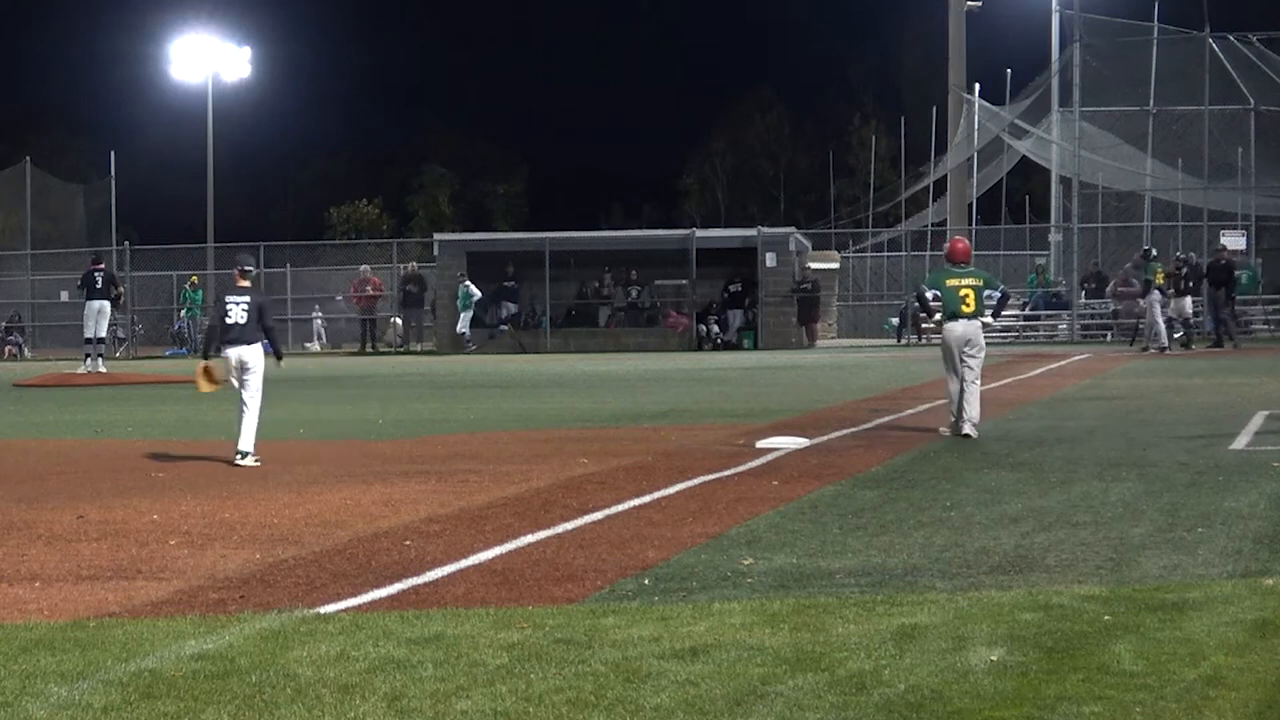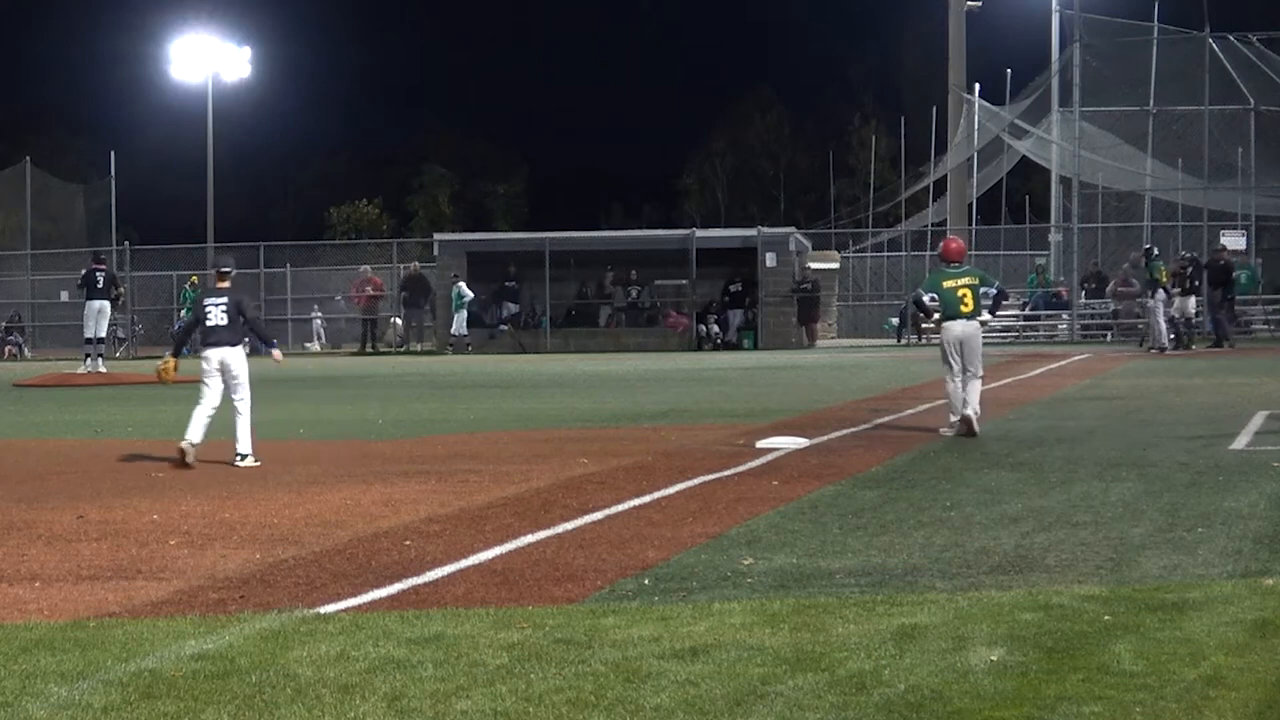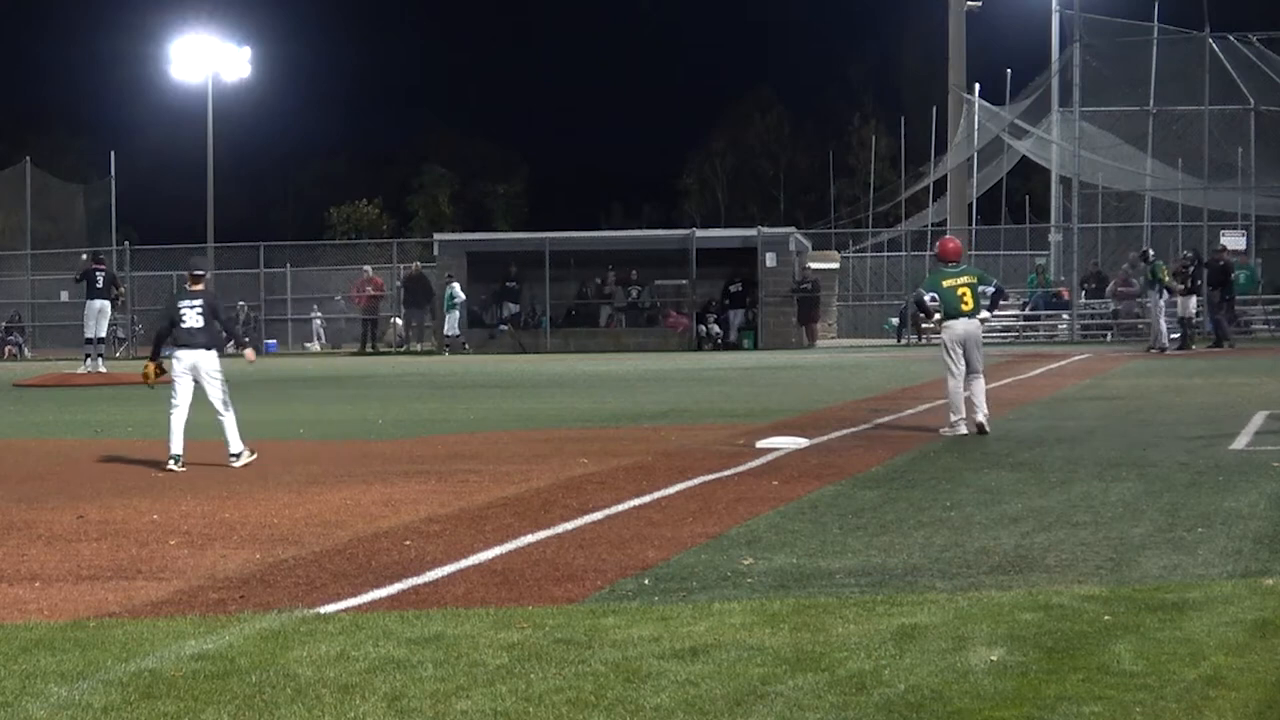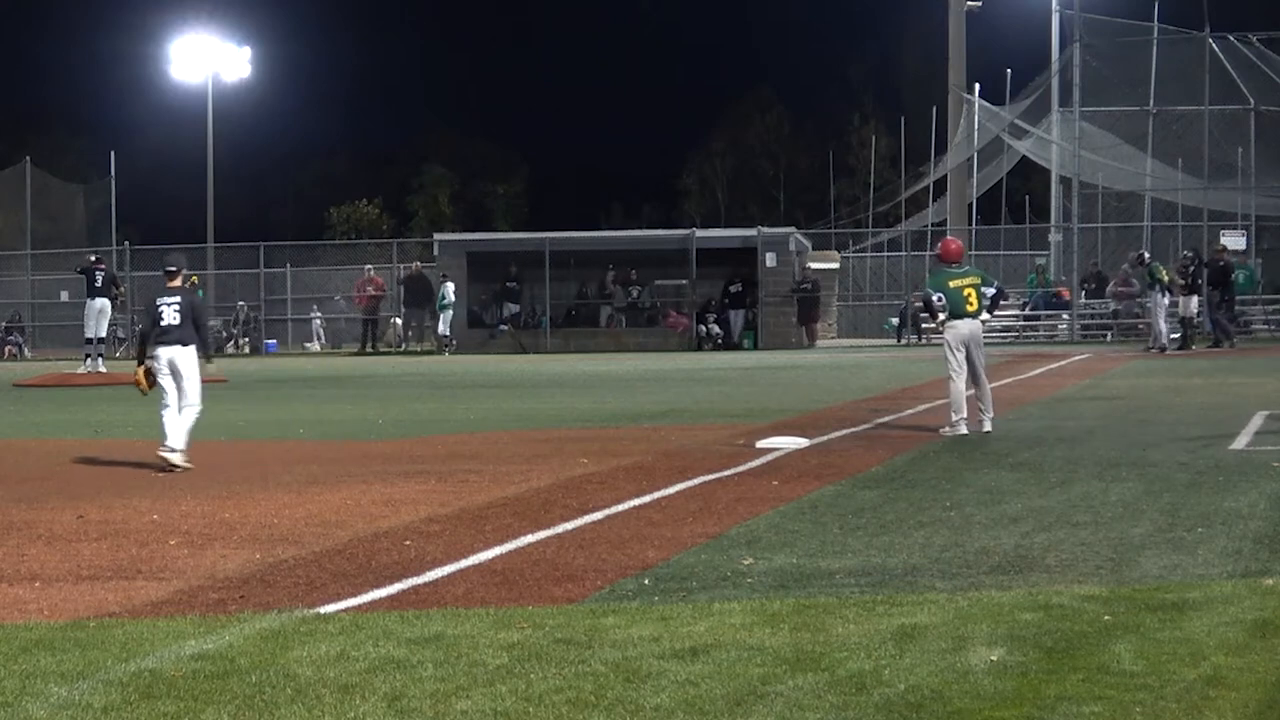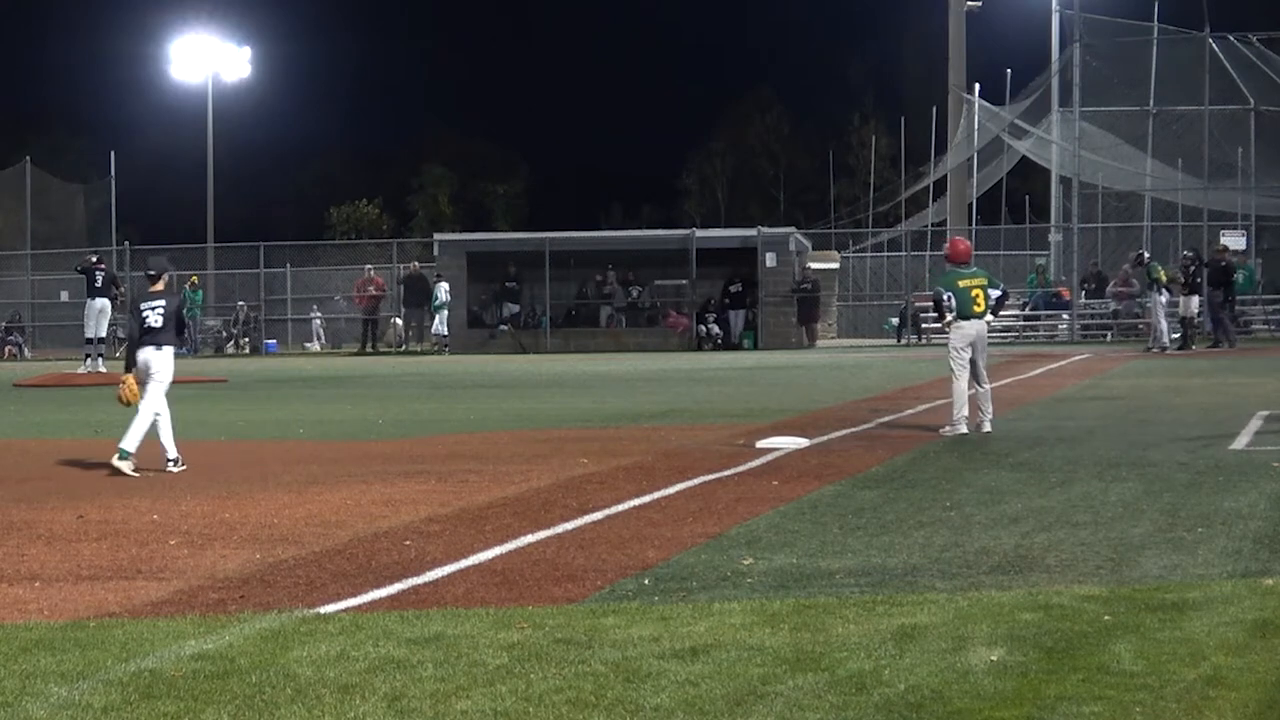
dt=0.2s
person 1, frame 1
left shoulder: (225, 297)
right shoulder: (259, 298)
left elbow: (214, 328)
right elbow: (269, 330)
left wrist: (205, 357)
right wrist: (279, 355)
left hip: (229, 351)
right hip: (252, 350)
left knee: (245, 399)
right knee: (251, 402)
left ankle: (247, 446)
right ankle: (245, 453)
person 1, frame 2
left shoulder: (204, 298)
right shoulder: (237, 297)
left elbow: (188, 328)
right elbow: (253, 322)
left wrist: (174, 354)
right wrist: (271, 346)
left hip: (209, 354)
right hip: (233, 353)
left knee: (207, 403)
right knee: (242, 405)
left ankle: (189, 442)
right ankle: (243, 454)
person 1, frame 3
left shoulder: (177, 301)
right shoulder: (211, 299)
left elbow: (162, 331)
right elbow: (226, 324)
left wrist: (153, 358)
right wrist: (244, 346)
left hip: (181, 356)
right hip: (205, 356)
left knee: (179, 407)
right knee: (223, 406)
left ankle: (175, 457)
right ankle: (237, 453)
person 1, frame 4
left shoulder: (156, 300)
right shoulder: (190, 296)
left elbow: (145, 332)
right elbow: (201, 328)
left wrist: (141, 363)
right wrist: (208, 357)
left hip: (160, 354)
right hip: (184, 351)
left knee: (170, 406)
right knee: (191, 405)
left ankle: (172, 455)
right ankle: (173, 447)
person 1, frame 5
left shoulder: (138, 303)
right shoulder: (174, 300)
left elbow: (132, 337)
right elbow: (180, 330)
left wrist: (127, 370)
left hip: (140, 355)
right hip: (162, 354)
left knee: (159, 406)
right knee: (148, 408)
left ankle: (172, 458)
right ankle: (123, 453)
person 2, frame 1
left shoulder: (941, 275)
right shoulder: (980, 276)
left elbow: (921, 295)
right elbow: (1004, 295)
left wrist: (933, 315)
right wrist: (992, 317)
left hip: (951, 328)
right hip: (974, 328)
left knee: (954, 378)
right knee: (972, 379)
left ankle: (957, 424)
right ankle: (969, 423)
person 2, frame 2
left shoulder: (937, 277)
right shoulder: (975, 274)
left elbow: (918, 299)
right elbow: (1000, 291)
left wrist: (931, 316)
right wrist: (990, 314)
left hip: (950, 328)
right hip: (973, 327)
left knee: (954, 377)
right knee: (973, 375)
left ankle: (957, 423)
right ankle: (971, 410)
person 2, frame 3
left shoulder: (936, 276)
right shoulder: (973, 272)
left elbow: (919, 299)
right elbow: (999, 289)
left wrist: (933, 316)
right wrist: (988, 311)
left hip: (951, 327)
right hip: (973, 326)
left knee: (955, 377)
right knee: (976, 374)
left ankle: (958, 423)
right ankle: (981, 414)
person 2, frame 4
left shoulder: (940, 276)
right shoulder: (975, 273)
left elbow: (928, 299)
right elbow: (998, 290)
left wrist: (936, 317)
right wrist: (988, 313)
left hip: (954, 328)
right hip: (975, 326)
left knee: (957, 377)
right knee: (979, 376)
left ankle: (958, 423)
right ankle: (986, 420)
person 2, frame 5
left shoulder: (949, 276)
right shoulder: (982, 274)
left elbow: (938, 298)
right elbow: (1003, 292)
left wrist: (943, 317)
right wrist: (991, 315)
left hip: (960, 328)
right hip: (981, 327)
left knee: (960, 376)
right knee: (981, 377)
left ankle: (959, 422)
right ankle: (985, 421)
